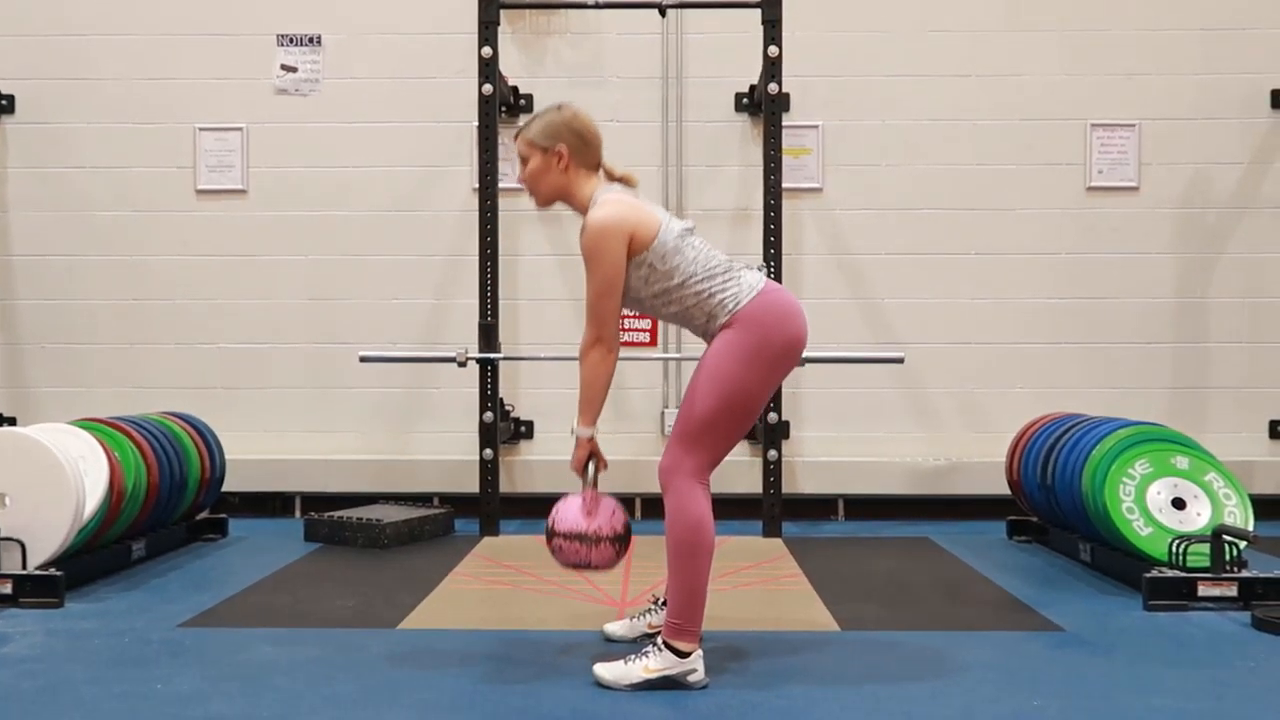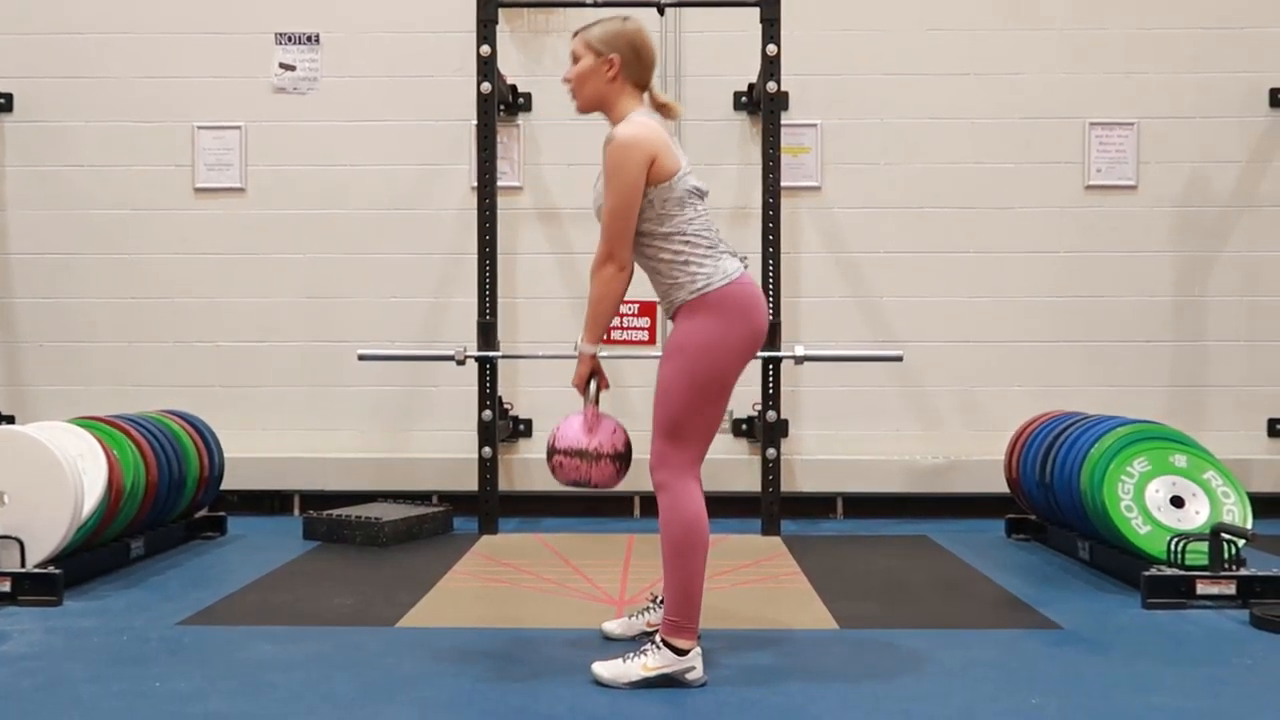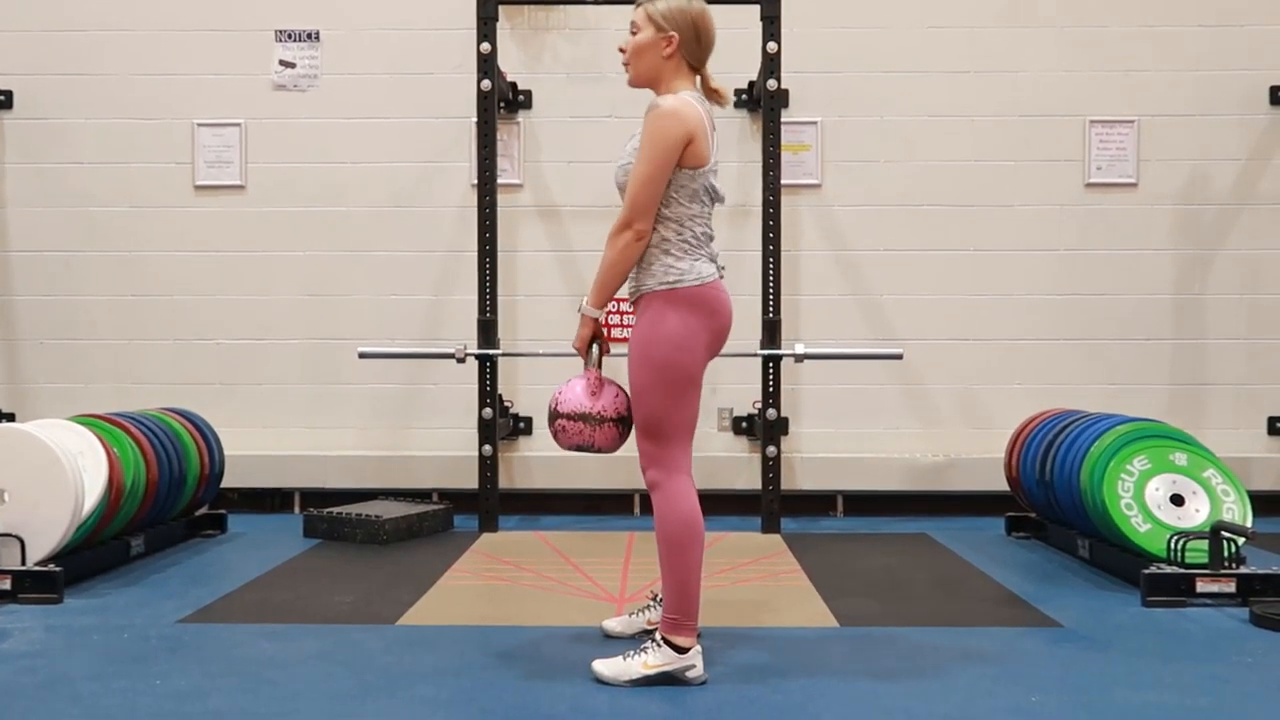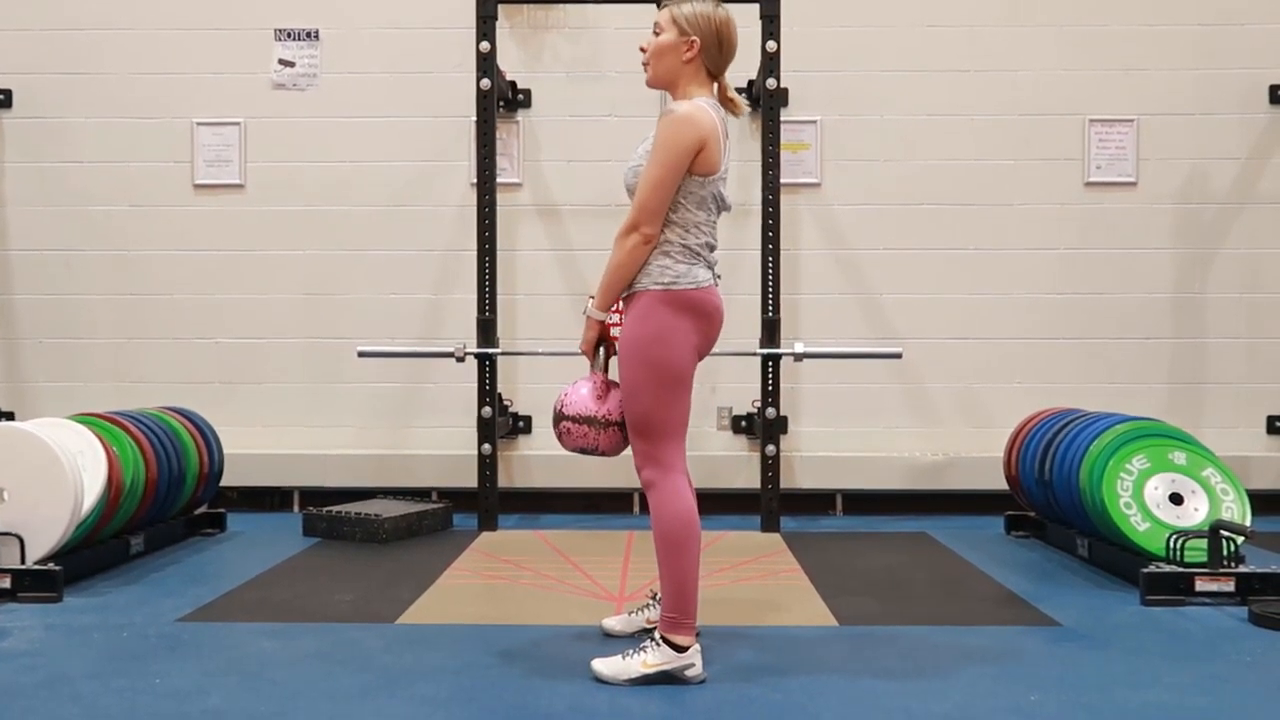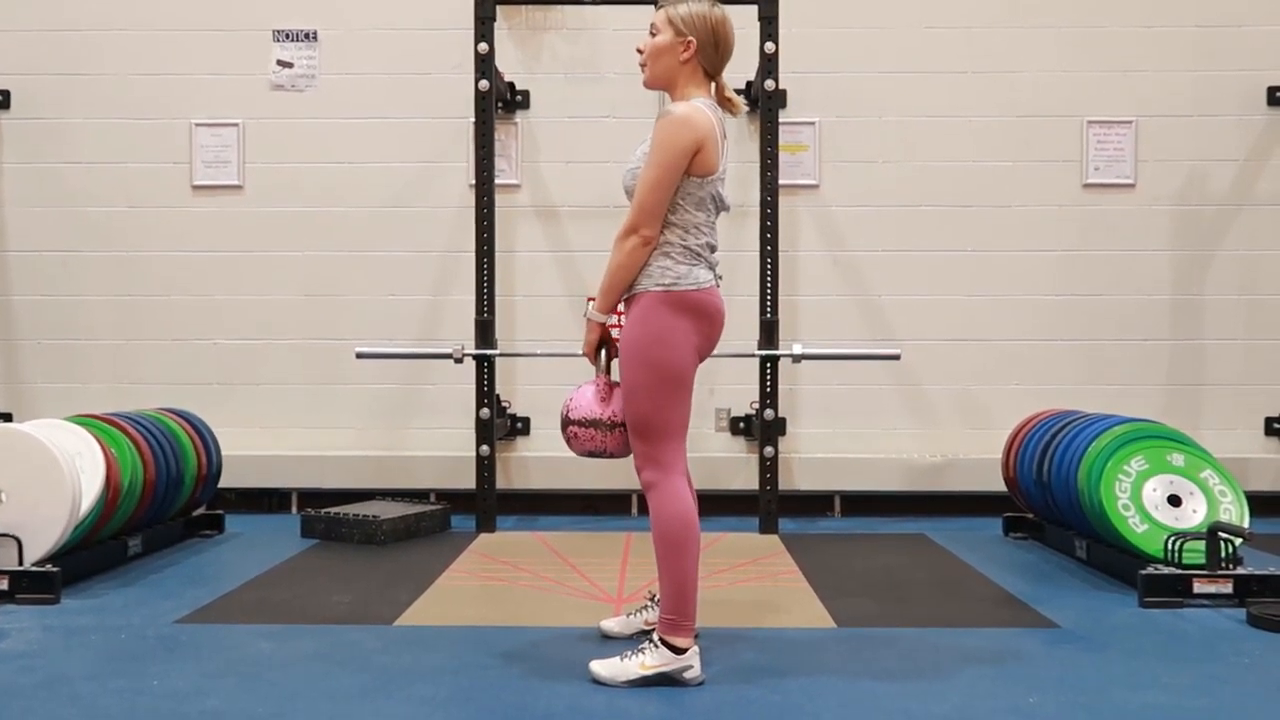
dt=0.2s
person 1, frame 1
left shoulder: (604, 218)
right shoulder: (613, 204)
left elbow: (600, 340)
right elbow: (603, 334)
left wrist: (584, 432)
right wrist: (589, 429)
left hip: (756, 324)
right hip: (756, 318)
left knee: (683, 474)
right knee: (682, 471)
left ankle: (681, 651)
right ankle: (676, 608)
person 1, frame 2
left shoulder: (629, 136)
right shoulder: (642, 130)
left elbow: (613, 261)
right elbow: (625, 255)
left wrist: (589, 348)
right wrist: (596, 343)
left hip: (713, 310)
right hip: (719, 304)
left knee: (675, 472)
right knee: (675, 467)
left ankle: (678, 650)
right ankle: (674, 607)
person 1, frame 3
left shoulder: (671, 110)
right shoulder: (685, 112)
left elbow: (633, 229)
left wrist: (591, 311)
right wrist: (606, 308)
left hip: (674, 306)
right hip: (687, 300)
left knee: (666, 471)
right knee: (666, 466)
left ankle: (679, 647)
right ankle: (674, 605)
person 1, frame 4
left shoulder: (686, 116)
right shoulder: (703, 118)
left elbow: (640, 230)
left wrist: (596, 310)
right wrist: (613, 309)
left hip: (666, 305)
right hip: (682, 301)
left knee: (660, 469)
right knee: (662, 465)
left ankle: (678, 645)
right ankle: (673, 604)
person 1, frame 5
left shoulder: (683, 118)
right shoulder: (700, 119)
left elbow: (640, 233)
left wrist: (597, 314)
right wrist: (615, 312)
left hip: (665, 307)
right hip: (681, 303)
left knee: (660, 470)
right knee: (662, 466)
left ankle: (676, 646)
right ankle: (671, 604)
